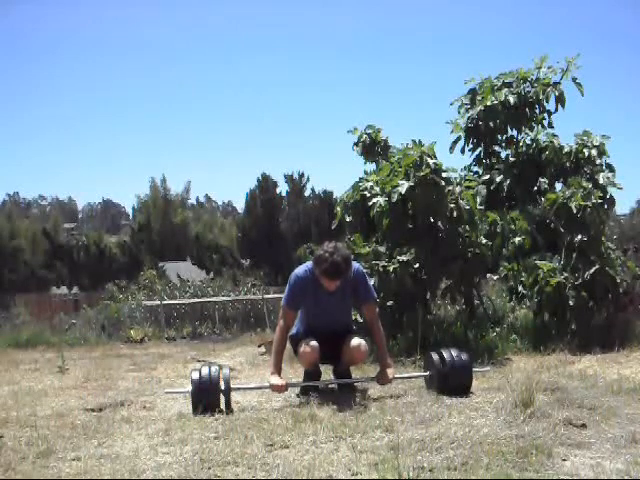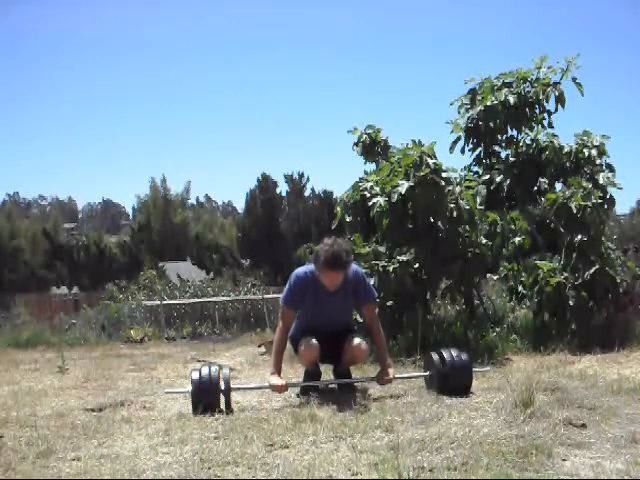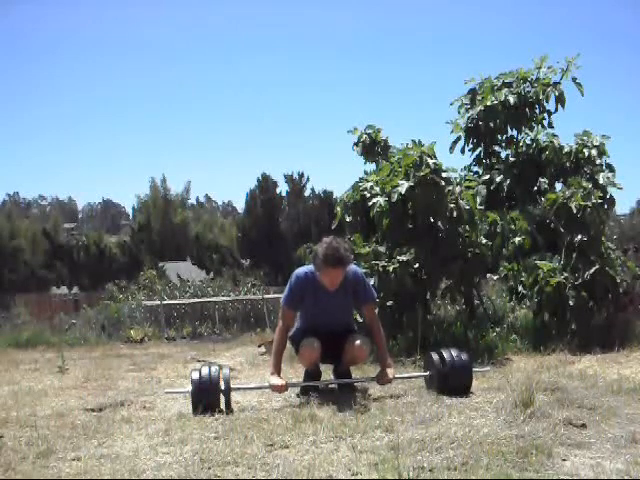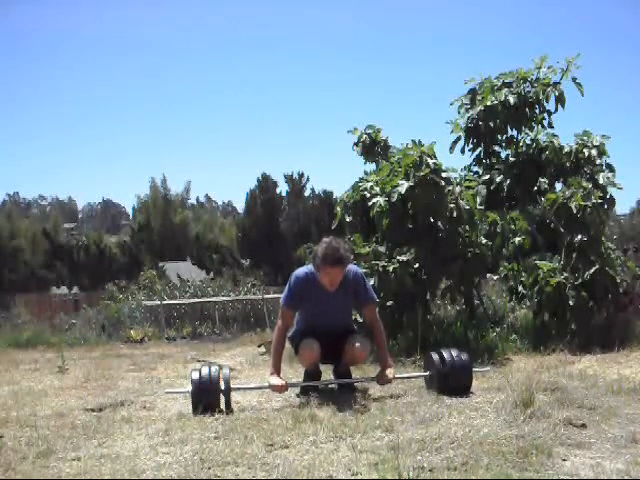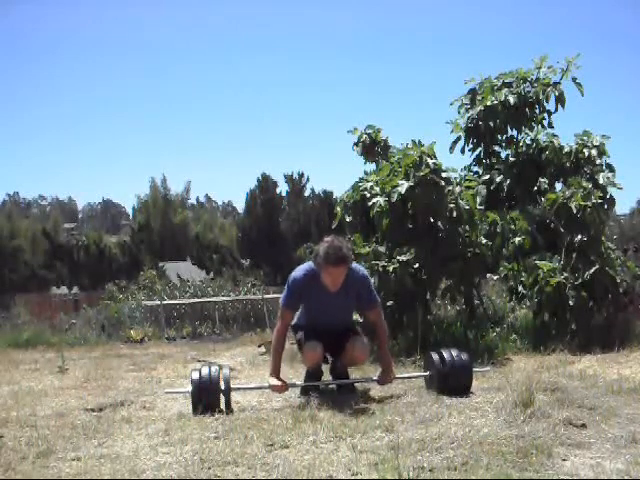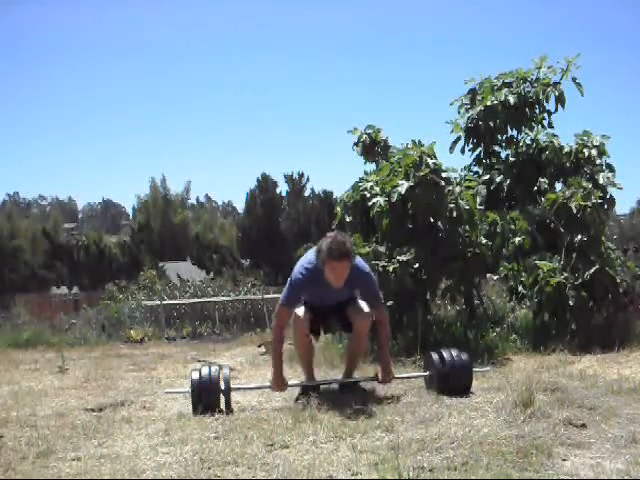
dt=0.4s
person 1, frame 1
left shoulder: (356, 273)
right shoulder: (301, 276)
left elbow: (373, 319)
right elbow: (284, 323)
left wrist: (386, 364)
right wrist: (275, 373)
left hip: (342, 335)
right hip: (308, 335)
left knee: (360, 349)
right knee: (308, 351)
left ankle: (341, 371)
right ankle: (312, 373)
person 1, frame 2
left shoulder: (356, 275)
right shoulder: (301, 277)
left elbow: (372, 320)
right elbow: (284, 324)
left wrist: (386, 365)
right wrist: (275, 373)
left hip: (342, 336)
right hip: (309, 335)
left knee: (361, 349)
right knee: (309, 350)
left ankle: (342, 370)
right ankle: (312, 373)
person 1, frame 3
left shoulder: (355, 276)
right shoulder: (301, 277)
left elbow: (372, 320)
right elbow: (284, 324)
left wrist: (386, 365)
right wrist: (275, 373)
left hip: (342, 336)
right hip: (309, 335)
left knee: (362, 349)
right knee: (310, 350)
left ankle: (342, 370)
right ankle: (312, 373)
person 1, frame 4
left shoulder: (355, 276)
right shoulder: (301, 278)
left elbow: (373, 320)
right elbow: (283, 324)
left wrist: (386, 365)
right wrist: (274, 373)
left hip: (342, 336)
right hip: (309, 336)
left knee: (362, 349)
right knee: (309, 351)
left ankle: (342, 370)
right ankle: (312, 373)
person 1, frame 5
left shoulder: (359, 276)
right shoulder: (301, 277)
left elbow: (378, 321)
right elbow: (282, 325)
left wrist: (387, 367)
right wrist: (274, 374)
left hip: (343, 329)
right hip: (310, 328)
left knee: (361, 352)
right knee: (313, 353)
left ankle: (339, 369)
right ankle: (314, 372)
person 1, frame 6
left shoulder: (361, 271)
right shoulder: (304, 271)
left elbow: (381, 317)
right elbow: (279, 322)
left wrist: (385, 364)
right wrist: (277, 373)
left hip: (344, 302)
right hip: (312, 304)
left knee: (364, 320)
right knee: (300, 321)
left ankle: (348, 379)
right ankle: (310, 382)
